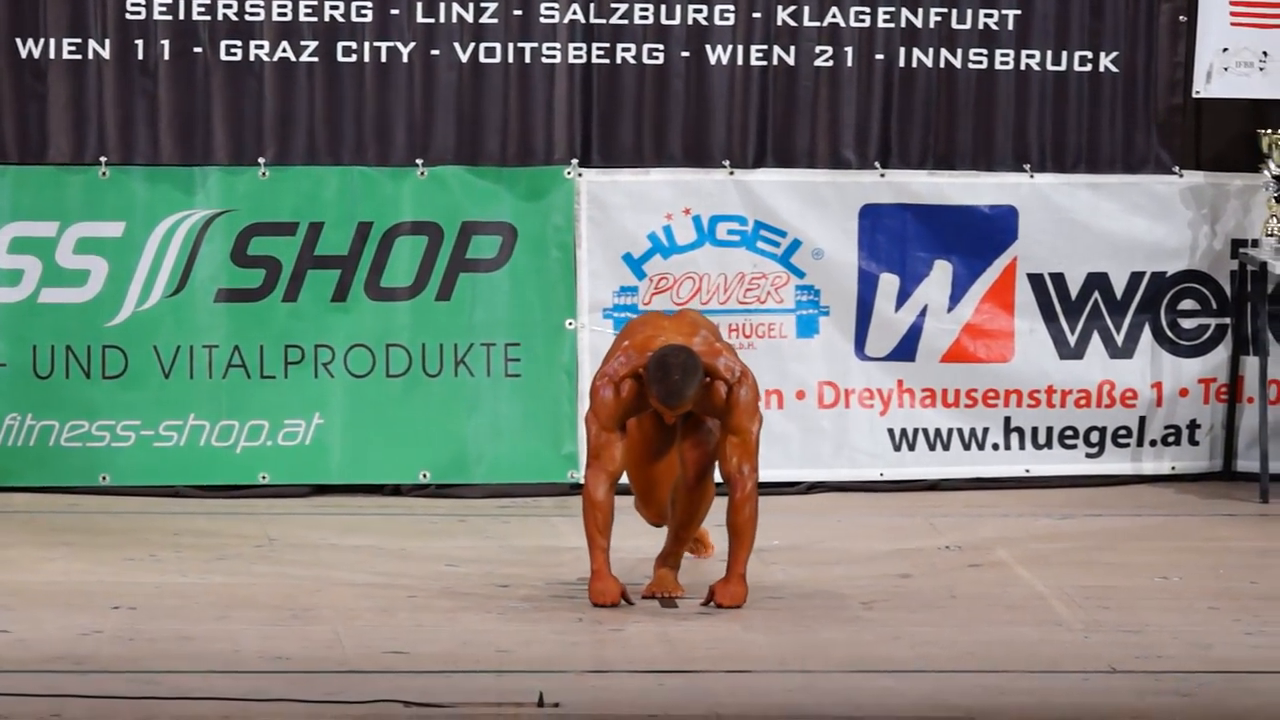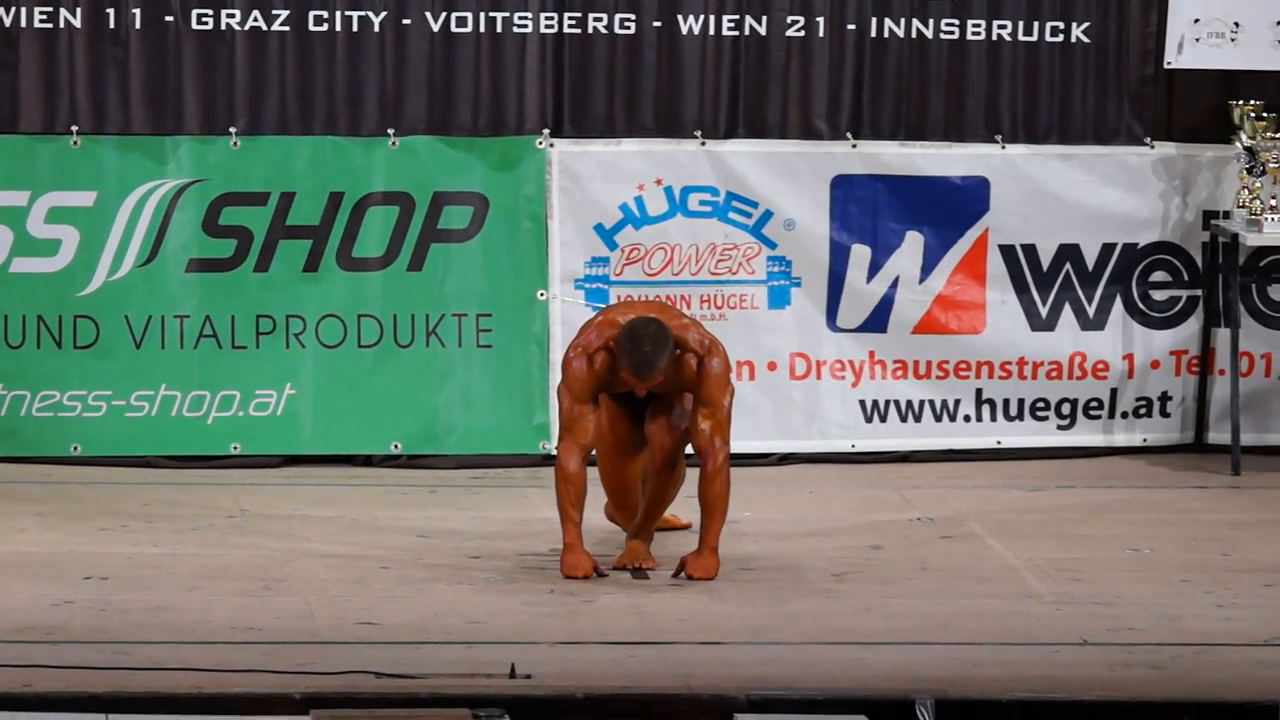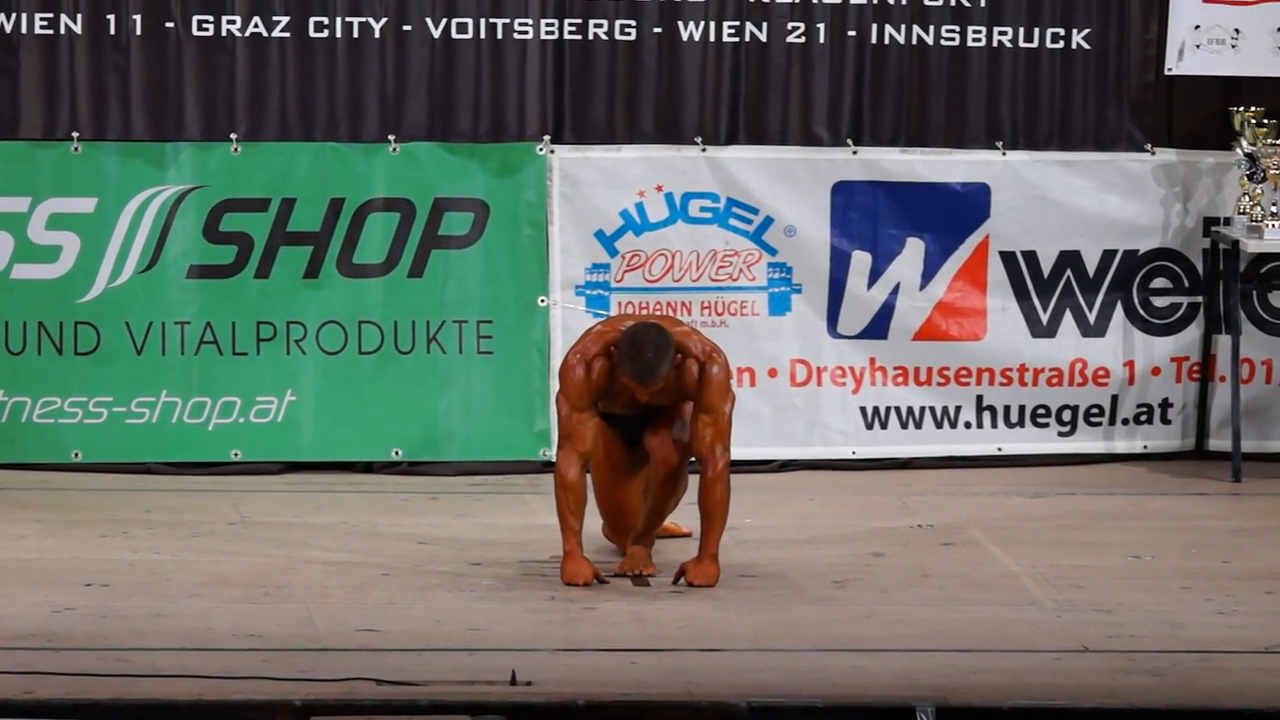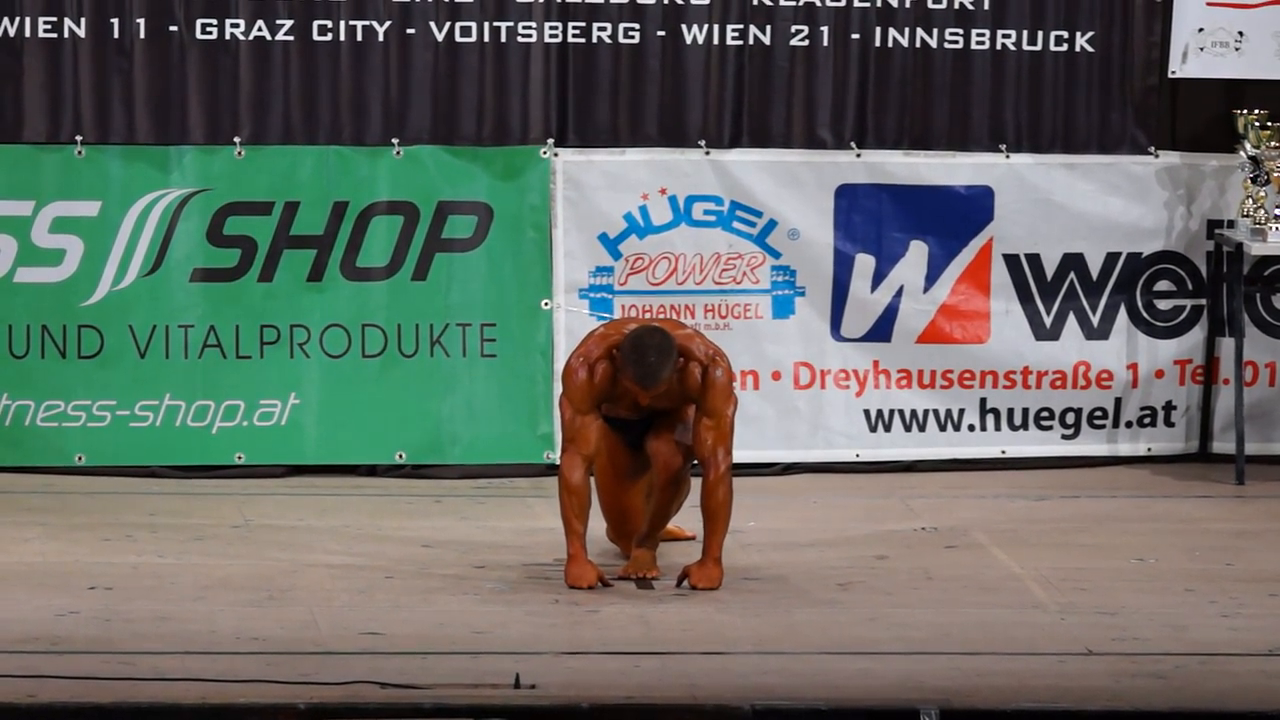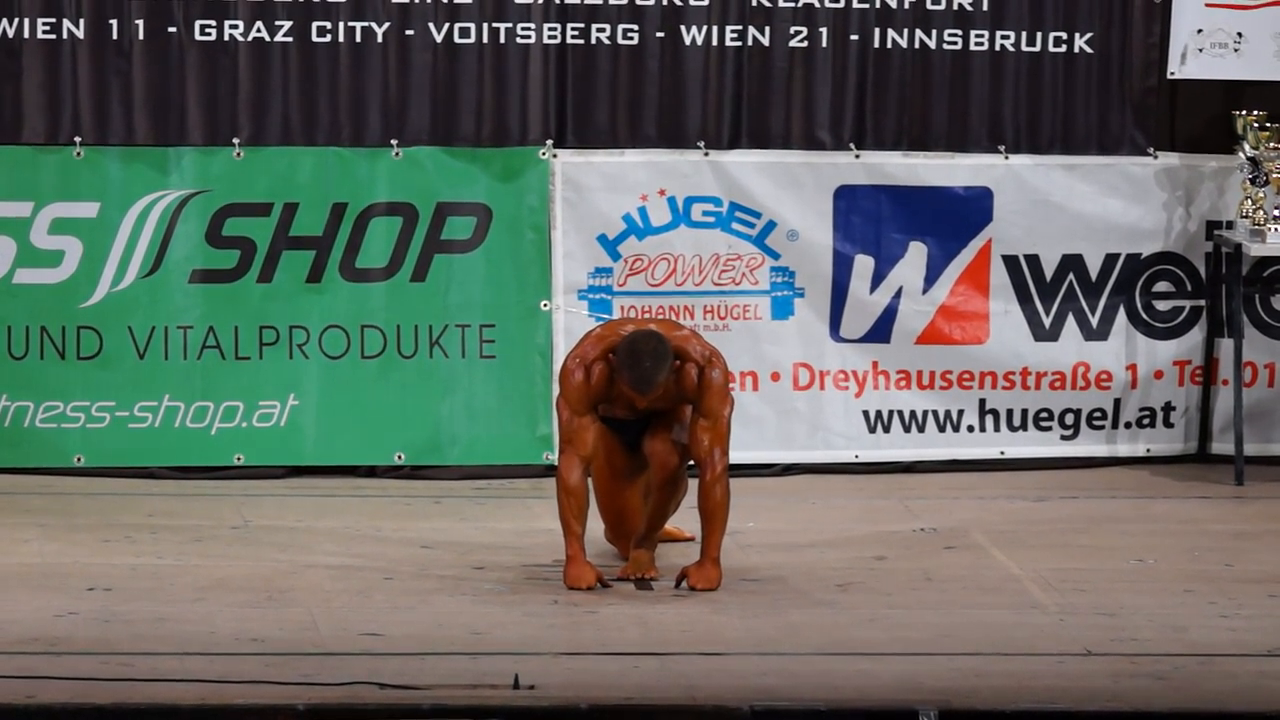
dt=0.4s
person 1, frame 1
left shoulder: (734, 384)
right shoulder: (614, 383)
left elbow: (743, 479)
right elbow: (600, 476)
left wrist: (735, 576)
right wrist: (600, 572)
right hip: (640, 390)
left knee: (697, 466)
right knee: (654, 509)
left ankle: (669, 562)
right ankle: (680, 525)
person 1, frame 2
left shoulder: (706, 358)
right shoulder: (585, 356)
left elbow: (715, 452)
right elbow: (572, 448)
left wrist: (708, 550)
right wrist: (572, 546)
left hip: (674, 391)
right hip: (613, 395)
left knee: (666, 446)
right knee: (627, 510)
left ankle: (642, 534)
right ankle: (624, 511)
person 1, frame 3
left shoulder: (706, 364)
right shoulder: (584, 363)
left elbow: (715, 459)
right elbow: (571, 456)
left wrist: (708, 557)
right wrist: (572, 553)
left hip: (671, 411)
right hip: (610, 416)
left knee: (669, 457)
right knee: (622, 533)
left ankle: (644, 538)
person 1, frame 4
left shoulder: (709, 367)
right shoulder: (587, 365)
left elbow: (717, 463)
right elbow: (575, 458)
left wrist: (711, 560)
right wrist: (576, 557)
left hip: (675, 416)
right hip: (613, 421)
left knee: (670, 460)
right knee: (626, 538)
left ankle: (648, 541)
right ankle: (646, 529)
person 1, frame 5
left shoulder: (705, 367)
right shoulder: (583, 366)
left elbow: (713, 463)
right elbow: (573, 459)
left wrist: (710, 561)
right wrist: (575, 558)
left hip: (671, 415)
right hip: (610, 421)
left knee: (667, 459)
right knee: (625, 541)
left ankle: (646, 542)
right ankle: (639, 534)
